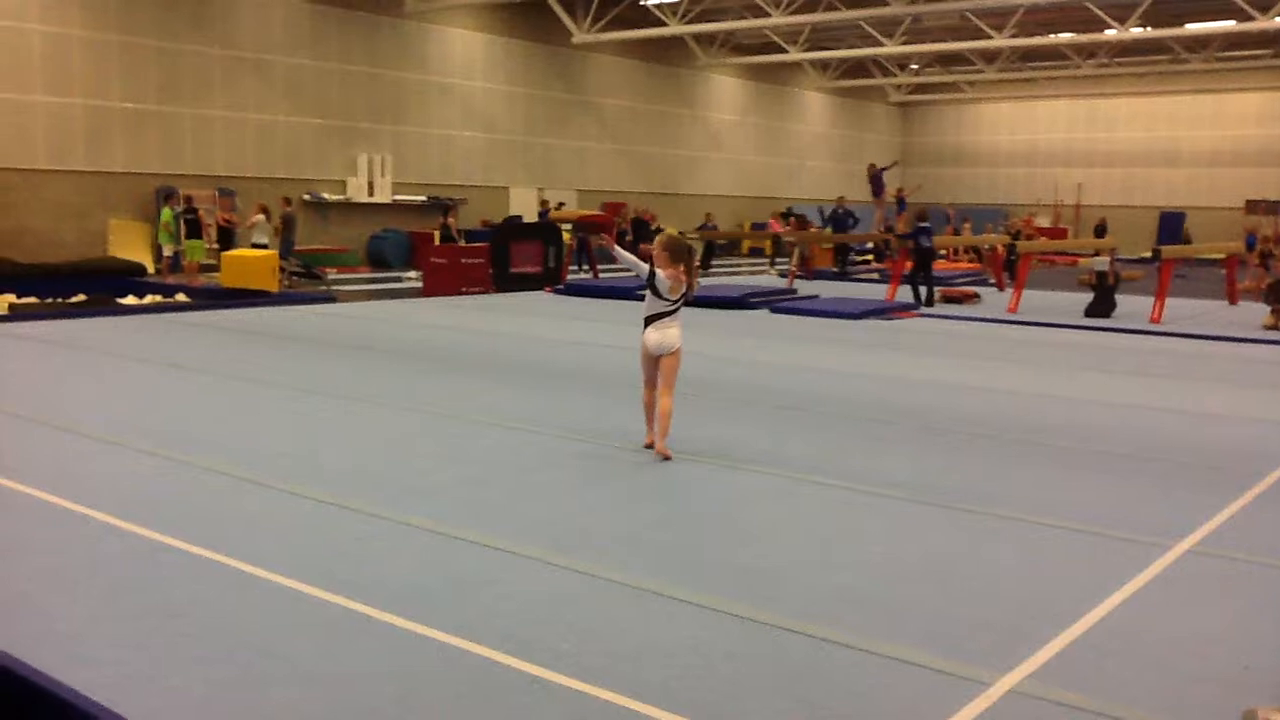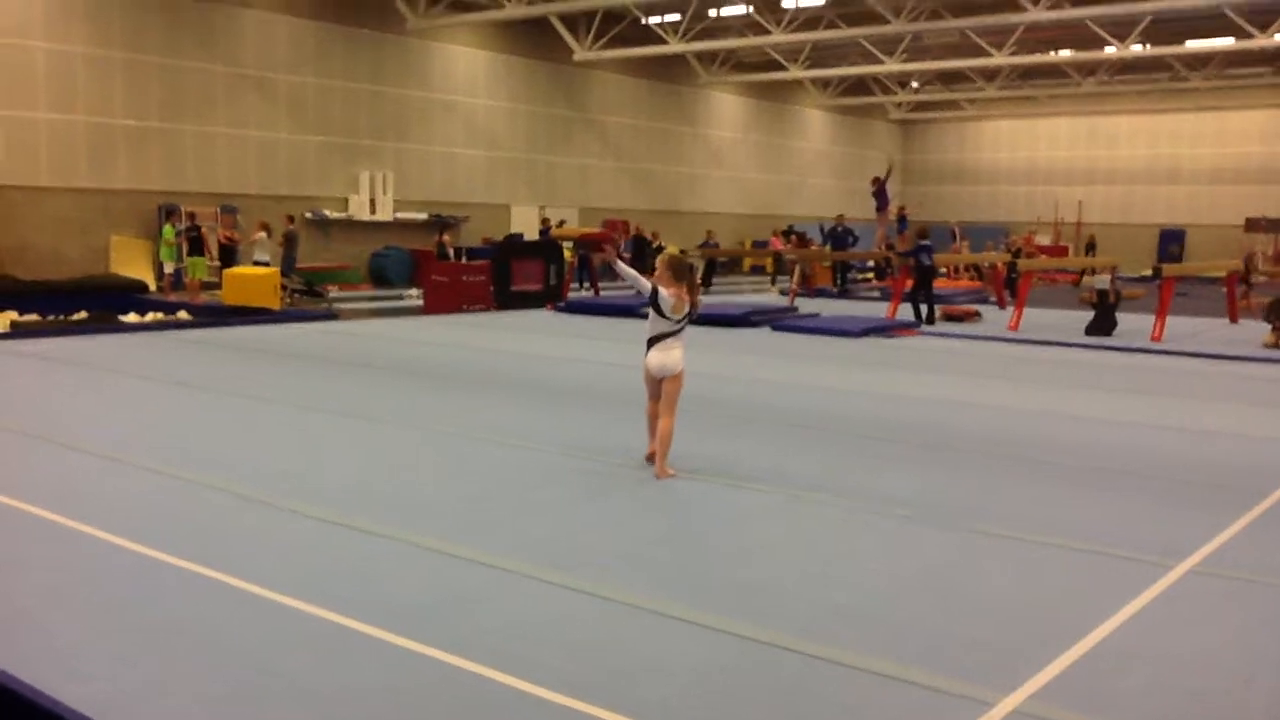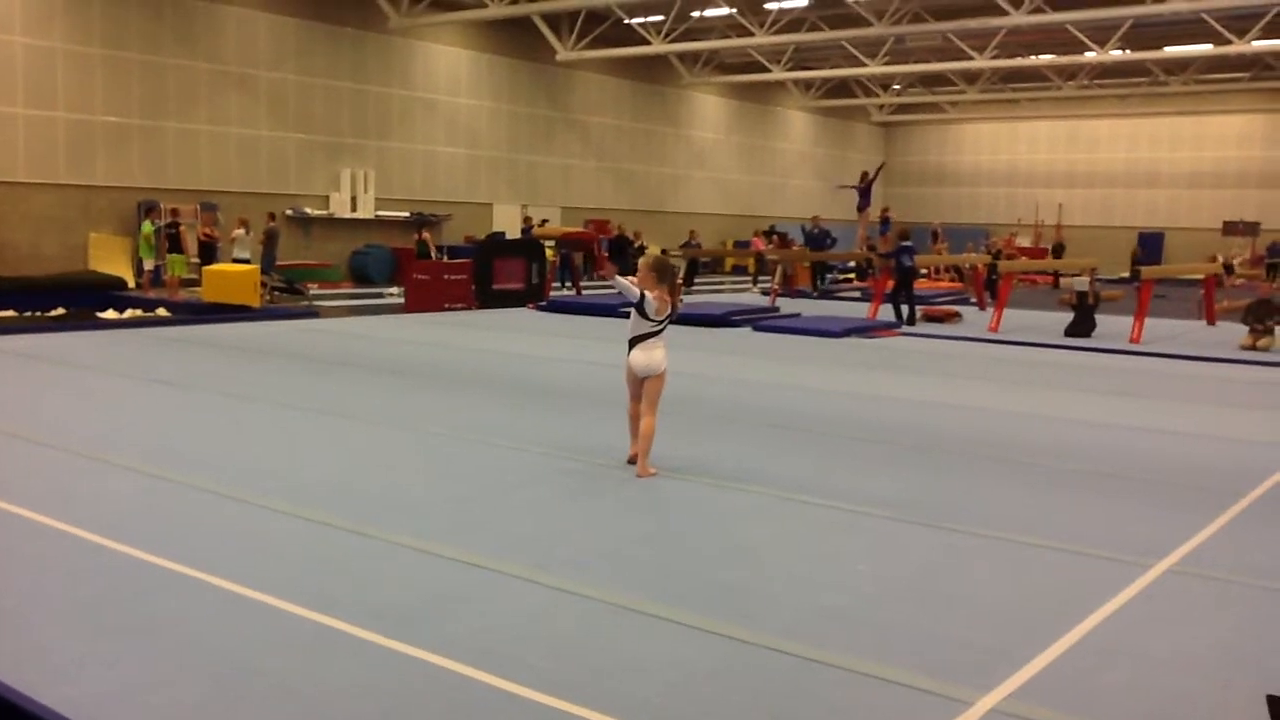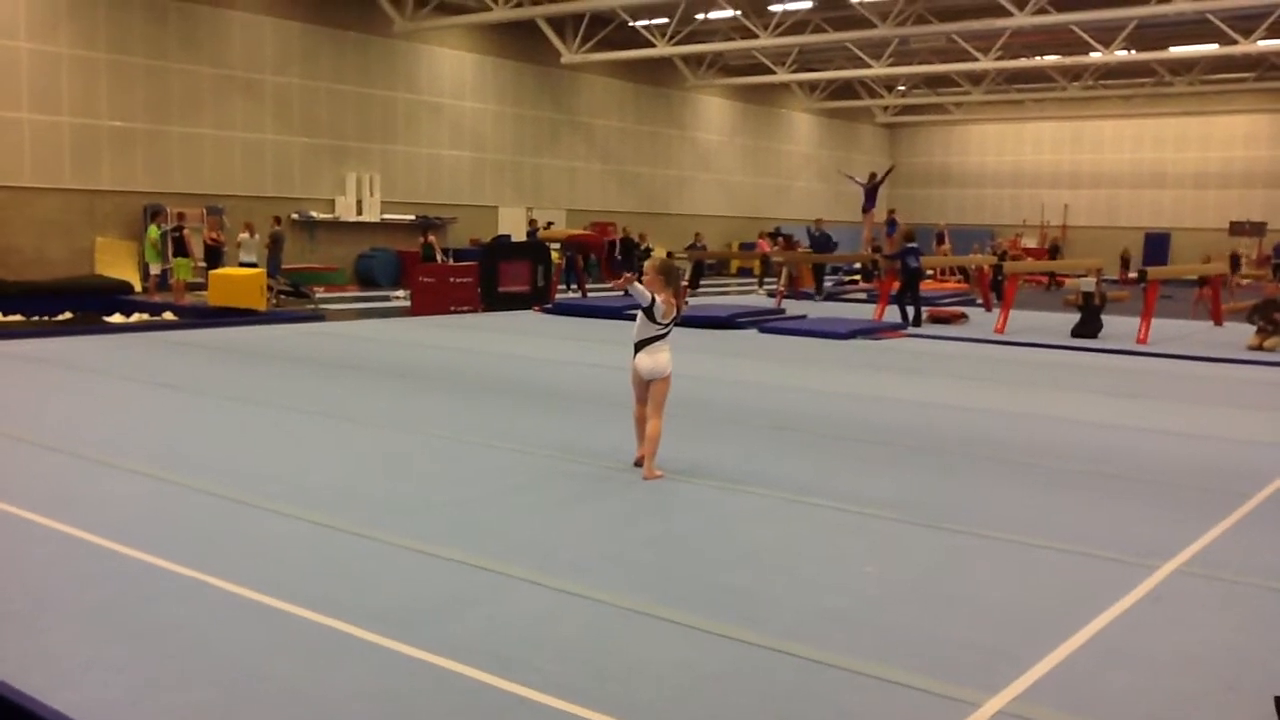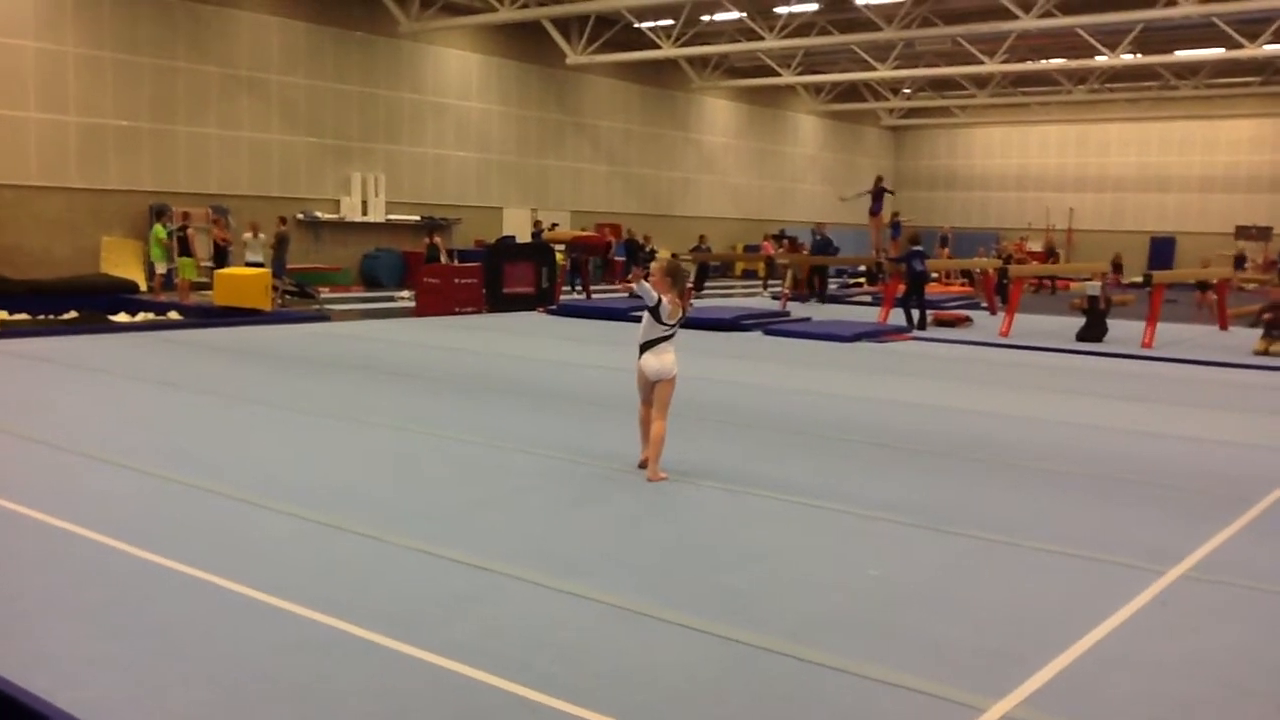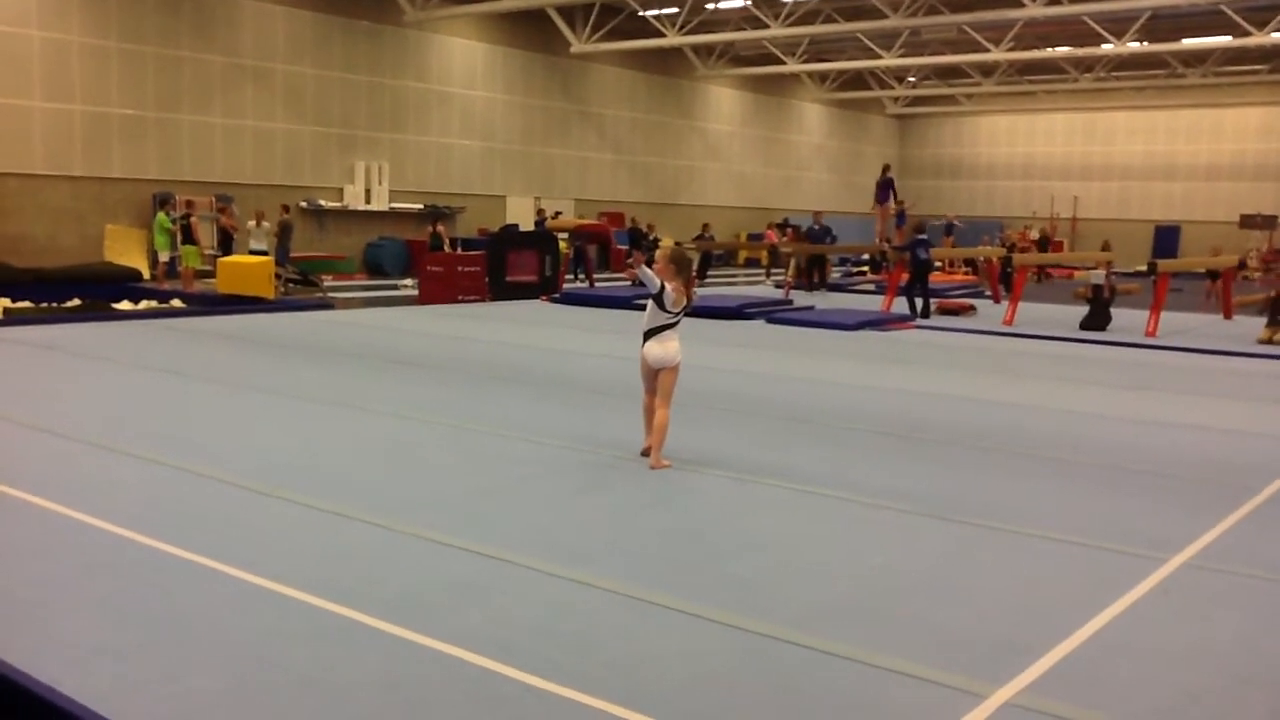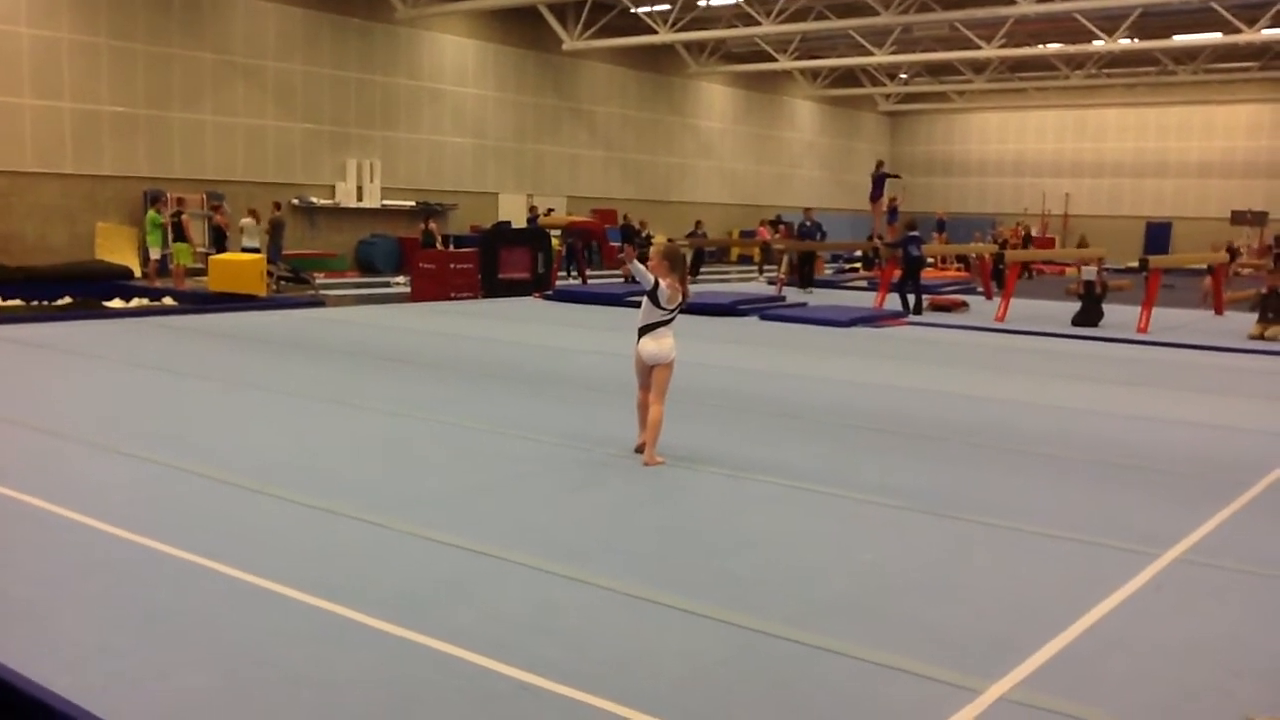
dt=0.4s
person 1, frame 1
left shoulder: (658, 276)
right shoulder: (685, 278)
left elbow: (636, 264)
right elbow: (677, 263)
left wrist: (614, 248)
right wrist: (654, 254)
left hip: (651, 335)
right hip: (672, 338)
left knee: (649, 386)
right knee: (666, 393)
left ankle: (651, 435)
right ankle: (661, 442)
person 1, frame 2
left shoulder: (660, 296)
right shoulder: (688, 299)
left elbow: (637, 280)
left wrist: (615, 262)
right wrist: (658, 283)
left hip: (655, 356)
right hip: (674, 358)
left knee: (653, 402)
right knee: (667, 414)
left ankle: (652, 446)
right ankle: (661, 465)
person 1, frame 3
left shoulder: (646, 299)
right shoulder: (668, 299)
left elbow: (630, 290)
right elbow: (637, 286)
left wrist: (613, 277)
right wrist: (625, 279)
left hip: (637, 356)
right hip: (657, 358)
left knee: (634, 402)
right knee: (649, 413)
left ankle: (634, 449)
right ankle: (643, 464)
person 1, frame 4
left shoulder: (655, 303)
right shoulder: (672, 302)
left elbow: (642, 294)
right elbow: (646, 292)
left wrist: (630, 284)
right wrist: (630, 284)
left hip: (643, 359)
right hip: (662, 361)
left knee: (640, 405)
right knee: (655, 416)
left ankle: (640, 452)
right ankle: (649, 467)
person 1, frame 5
left shoulder: (661, 303)
right shoulder: (678, 303)
left elbow: (649, 294)
left wrist: (637, 282)
right wrist: (636, 286)
left hip: (648, 360)
right hip: (667, 362)
left knee: (645, 406)
right knee: (660, 417)
left ankle: (645, 453)
right ankle: (653, 468)
person 1, frame 6
left shoulder: (664, 291)
right shoulder: (683, 292)
left elbow: (652, 281)
left wrist: (640, 267)
right wrist: (640, 271)
left hip: (652, 348)
right hip: (671, 351)
left knee: (649, 395)
right knee: (663, 405)
left ankle: (649, 441)
right ankle: (656, 456)
person 1, frame 7
left shoulder: (658, 287)
right shoulder: (679, 289)
left elbow: (645, 276)
left wrist: (632, 262)
right wrist: (634, 265)
left hip: (647, 345)
right hip: (666, 347)
left knee: (643, 391)
right knee: (657, 401)
left ankle: (643, 437)
right ankle: (650, 453)
